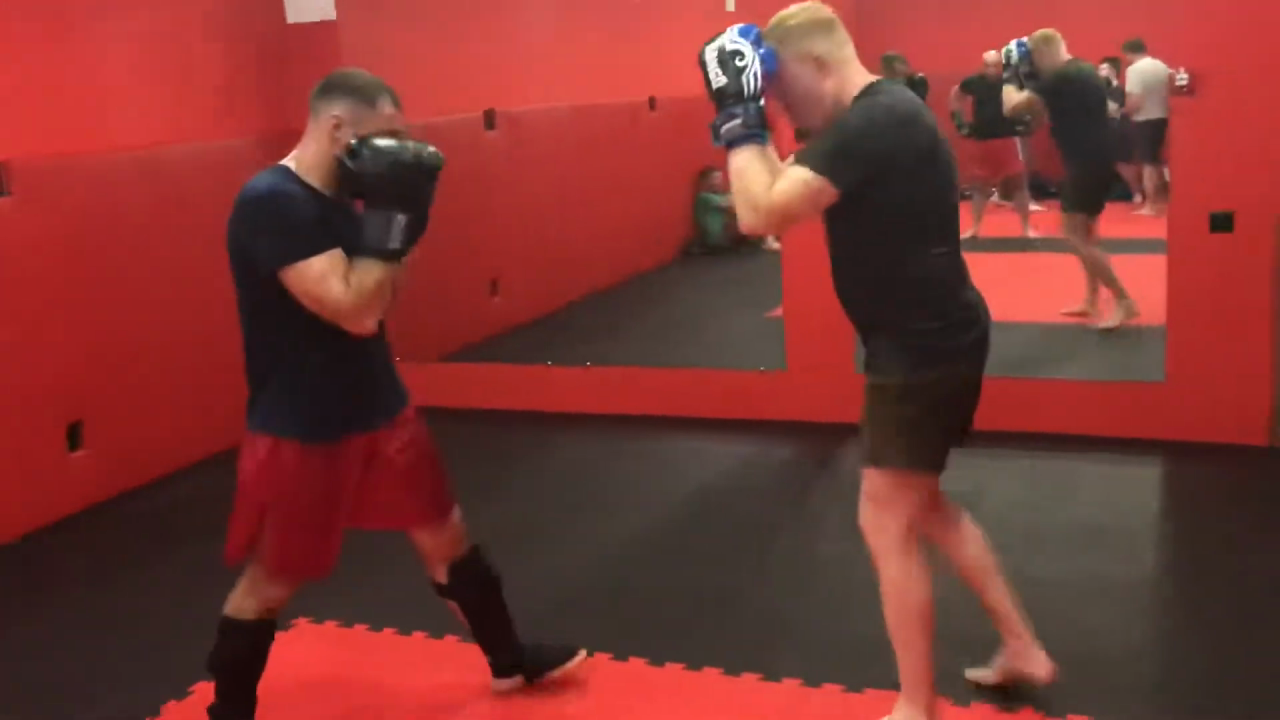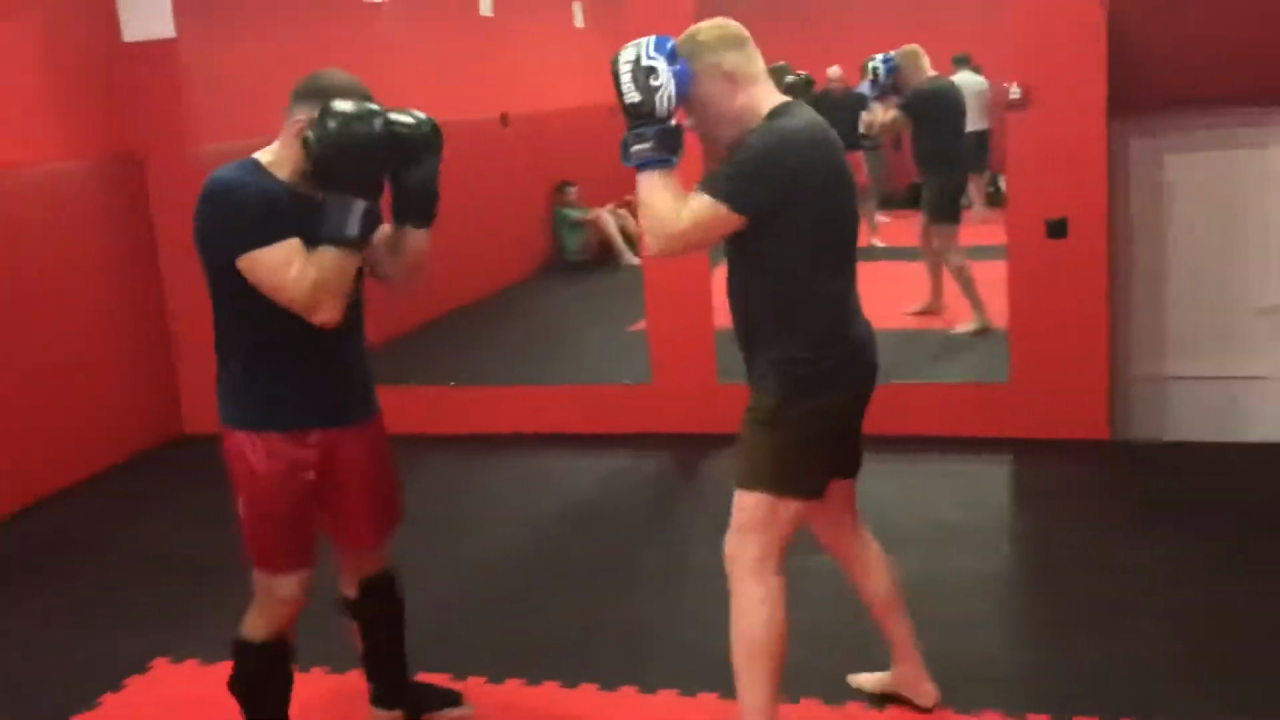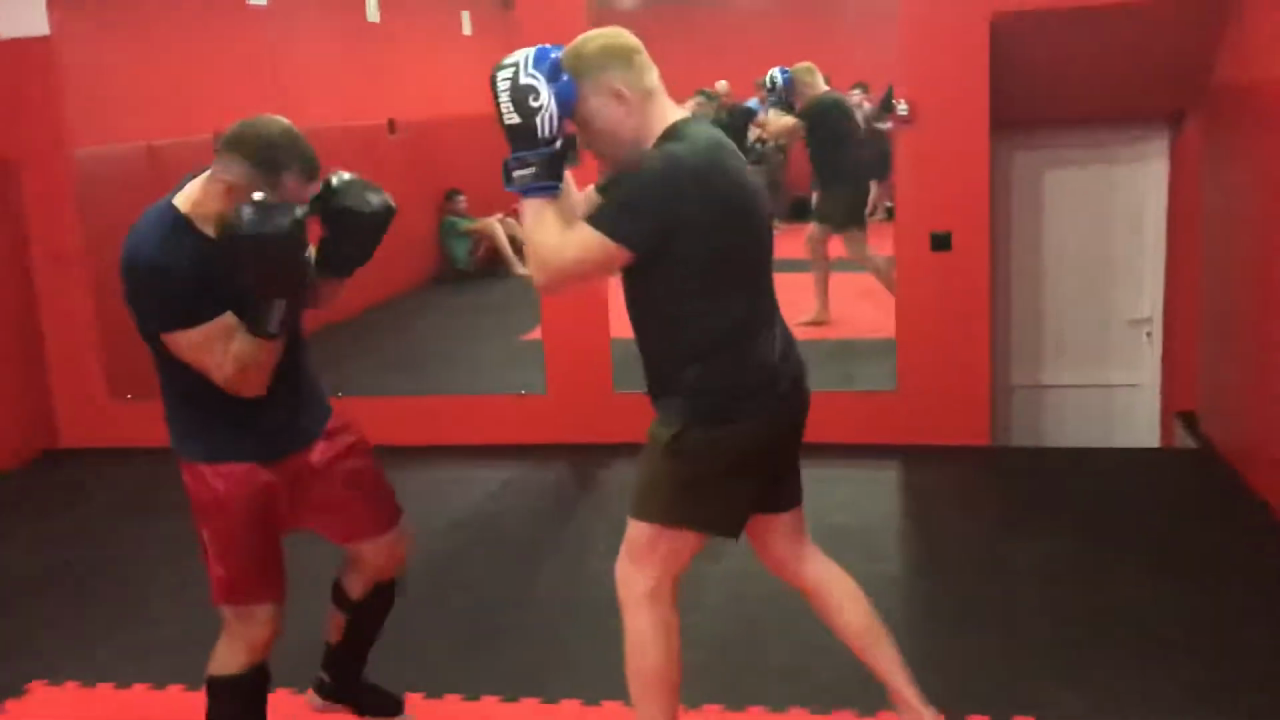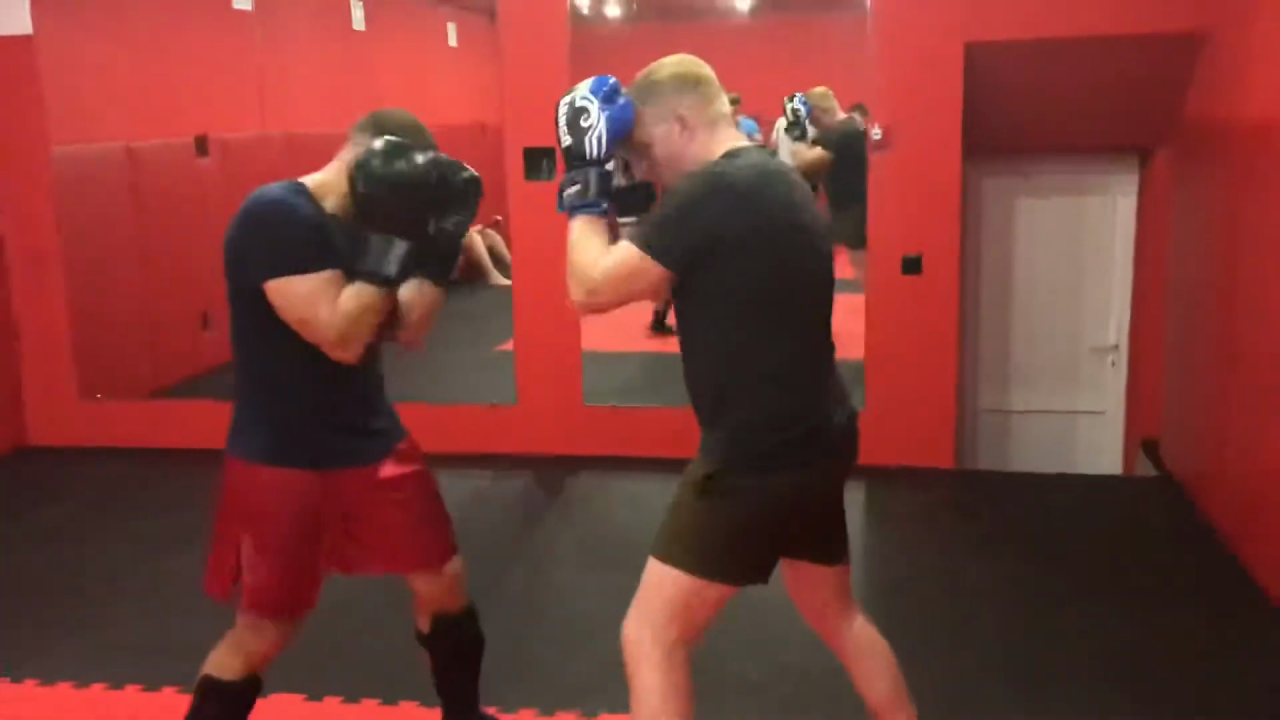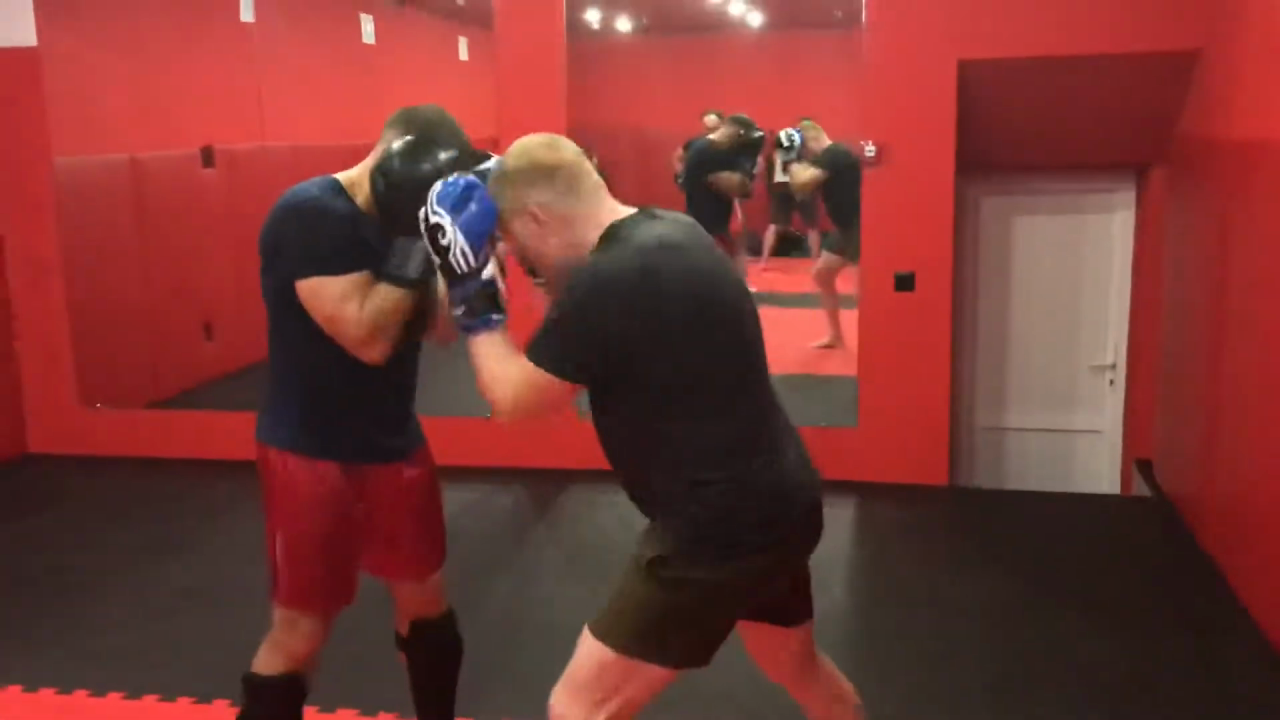
dt=0.4s
person 1, frame 1
left shoulder: (870, 125)
right shoulder: (883, 113)
left elbow: (760, 213)
right elbow: (799, 195)
left wrist: (739, 117)
right wrist: (748, 118)
left hip: (919, 351)
right hip: (935, 337)
left knee: (887, 525)
right knee: (929, 507)
right ankle: (1022, 649)
person 1, frame 2
left shoulder: (779, 146)
right shoulder: (787, 137)
left elbow: (666, 237)
right elbow: (692, 219)
left wrist: (647, 136)
right wrist: (653, 136)
left hip: (801, 379)
right hip: (825, 369)
left knee: (751, 558)
right knee: (839, 526)
person 1, frame 3
left shoulder: (668, 173)
right shoulder: (699, 149)
left elbow: (554, 267)
right elbow: (591, 218)
left wrist: (529, 155)
right wrist: (548, 161)
left hip: (714, 412)
right hip: (767, 391)
left knee: (642, 581)
right knee: (798, 560)
person 1, frame 4
left shoulder: (713, 193)
right shoulder: (771, 182)
left elbow: (592, 289)
right elbow: (657, 273)
left wrist: (584, 180)
right wrist: (609, 191)
left hip: (751, 456)
right hip: (813, 441)
left knee: (652, 636)
right knee: (836, 615)
person 1, frame 5
left shoulder: (607, 283)
right shoulder: (674, 234)
left elbow: (514, 399)
left wrist: (471, 296)
left hip: (712, 531)
right hip: (778, 505)
right knee: (796, 665)
person 2, frame 1
left shoulder: (336, 195)
right shoulder: (271, 203)
right elbow: (357, 312)
left wrist: (405, 212)
right wrist: (388, 214)
left hip: (381, 410)
right hip: (302, 431)
left knee: (446, 537)
right knee: (271, 581)
left ankle: (509, 659)
person 2, frame 2
left shoulder: (327, 187)
right shoulder: (234, 196)
left elbow: (401, 269)
right elbow: (322, 303)
left wrist: (415, 192)
right wrist: (353, 197)
left hip: (349, 411)
right hip: (270, 426)
left knee: (367, 560)
right knee: (282, 591)
person 2, frame 3
left shoulder: (266, 214)
right shoulder: (157, 256)
left elbow: (311, 294)
right elbow: (243, 378)
left wrist: (344, 244)
right wrist: (272, 287)
left hip: (306, 424)
right hip: (229, 454)
left knee: (384, 549)
right knee: (254, 623)
person 2, frame 4
left shoulder: (368, 220)
right shoulder: (271, 217)
left elbow: (409, 329)
right elbow: (342, 338)
left wrist: (440, 240)
right wrist: (393, 237)
left hip: (371, 438)
right hip: (281, 459)
left knee: (443, 583)
right knee: (263, 631)
person 2, frame 5
left shoulder: (399, 215)
right shoulder: (310, 215)
left elbow: (439, 324)
right elbow: (368, 340)
right wrist: (411, 239)
left hip: (393, 442)
right hip: (311, 451)
left knee: (423, 596)
right knee: (301, 628)
person 3, frame 1
left shoulder: (1059, 78)
right shoulder: (1084, 72)
left elbow: (1012, 107)
right elbow: (1055, 105)
left wrist: (1011, 77)
right wrist: (1028, 78)
left hip: (1086, 165)
right hip: (1097, 161)
left knee: (1077, 237)
right knee: (1082, 233)
left ankle: (1124, 303)
right ankle: (1092, 302)
person 3, frame 2
left shoulder: (924, 94)
right shoulder: (943, 86)
left elbow: (882, 124)
right elbow: (907, 112)
right wrist: (894, 96)
left hip: (944, 176)
right hip: (941, 174)
left knee: (946, 247)
right knee: (927, 235)
left ankle: (980, 315)
right ankle: (936, 299)
person 3, frame 3
left shoulder: (822, 105)
right shoulder: (830, 102)
left elbow: (778, 129)
right elbow: (797, 128)
right wrist: (783, 102)
left hip: (847, 185)
right hip: (834, 184)
left knee: (859, 252)
right knee: (814, 240)
right ankle: (821, 310)
person 3, frame 4
left shoulder: (844, 133)
right shoulder: (838, 131)
left elbow: (806, 162)
right elbow: (812, 156)
right wrist: (800, 133)
left hip: (856, 211)
right hip: (841, 209)
person 3, frame 5
left shoulder: (834, 155)
right shoulder: (828, 156)
left elbow: (802, 182)
right elbow: (802, 191)
right wrist: (794, 161)
left hip: (862, 227)
right hip: (848, 227)
right knee: (821, 274)
right ankle: (836, 335)
